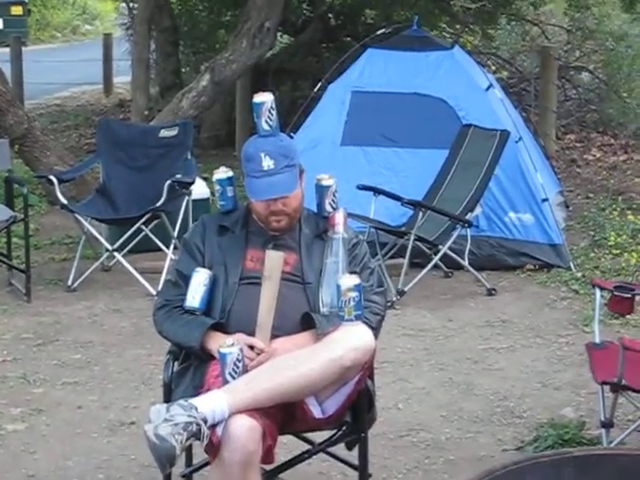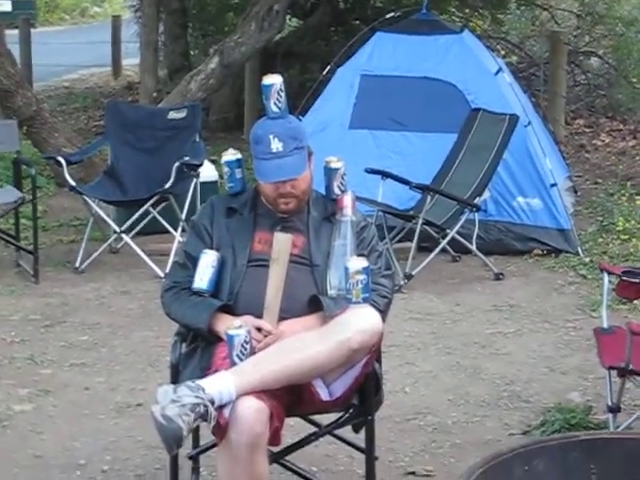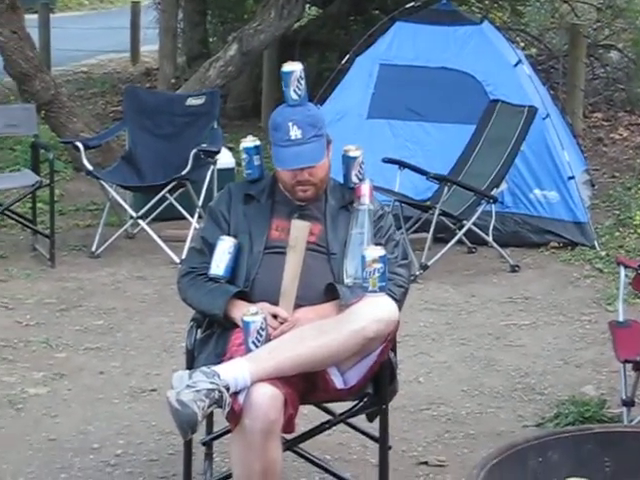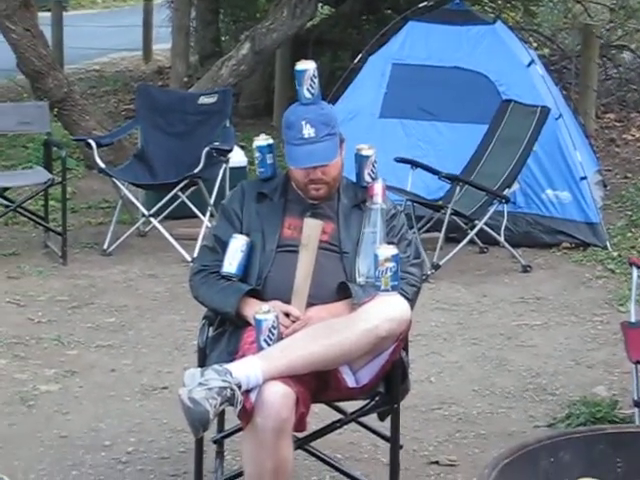
dt=0.2s
person 1, frame 1
right shoulder: (211, 233)
left elbow: (370, 310)
right elbow: (168, 309)
left wrist: (300, 344)
right wrist: (217, 341)
left hip: (315, 379)
right hip: (236, 375)
left knee: (357, 340)
right knee: (239, 435)
left ankle: (199, 412)
person 1, frame 2
right shoulder: (220, 215)
left elbow: (378, 292)
right elbow: (176, 291)
left wrist: (307, 326)
right wrist: (224, 323)
left hip: (322, 363)
right hip: (244, 355)
left knee: (365, 323)
right knee: (246, 418)
left ankle: (206, 393)
person 1, frame 3
right shoulder: (237, 201)
left elbow: (395, 282)
right elbow: (192, 277)
left wrist: (324, 313)
right wrist: (239, 309)
left hip: (337, 352)
right hip: (259, 343)
left knee: (382, 312)
right knee: (261, 404)
left ankle: (220, 380)
person 1, frame 4
right shoulder: (250, 200)
left elbow: (407, 281)
right elbow: (204, 275)
left wrist: (337, 312)
right wrist: (251, 307)
left hip: (350, 351)
right hip: (268, 342)
left knee: (394, 312)
right knee: (272, 402)
left ankle: (233, 377)
